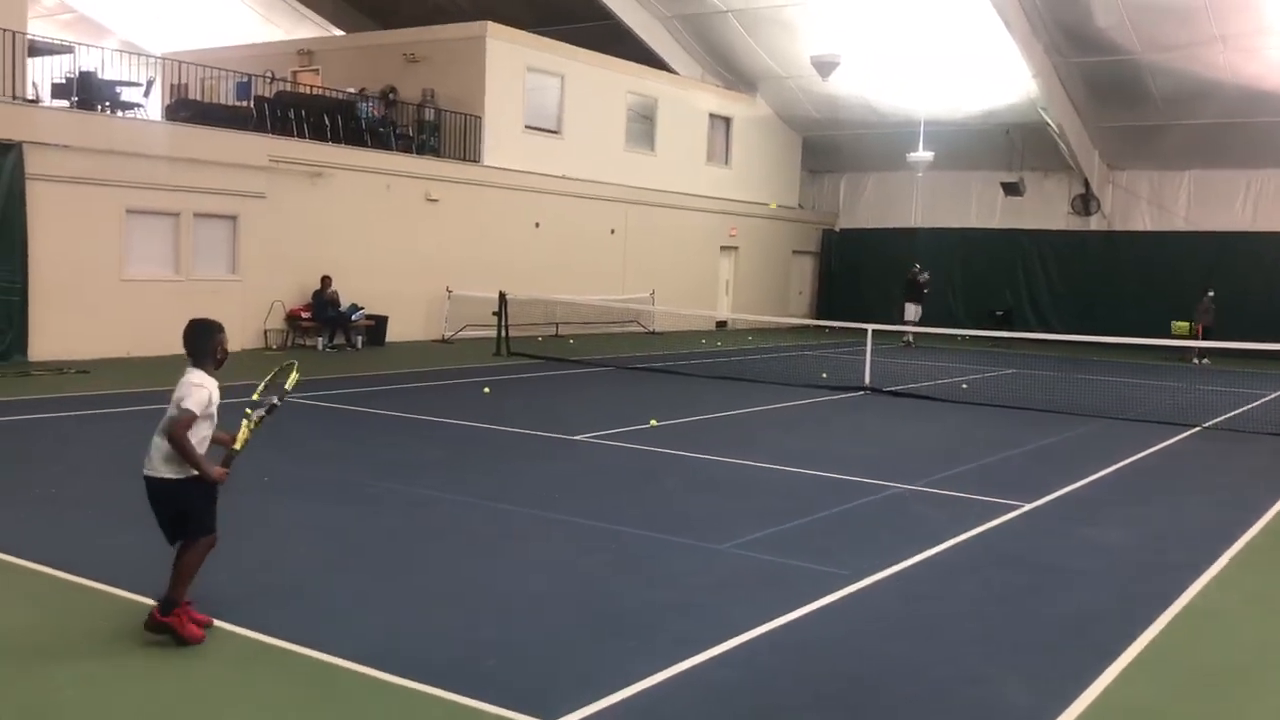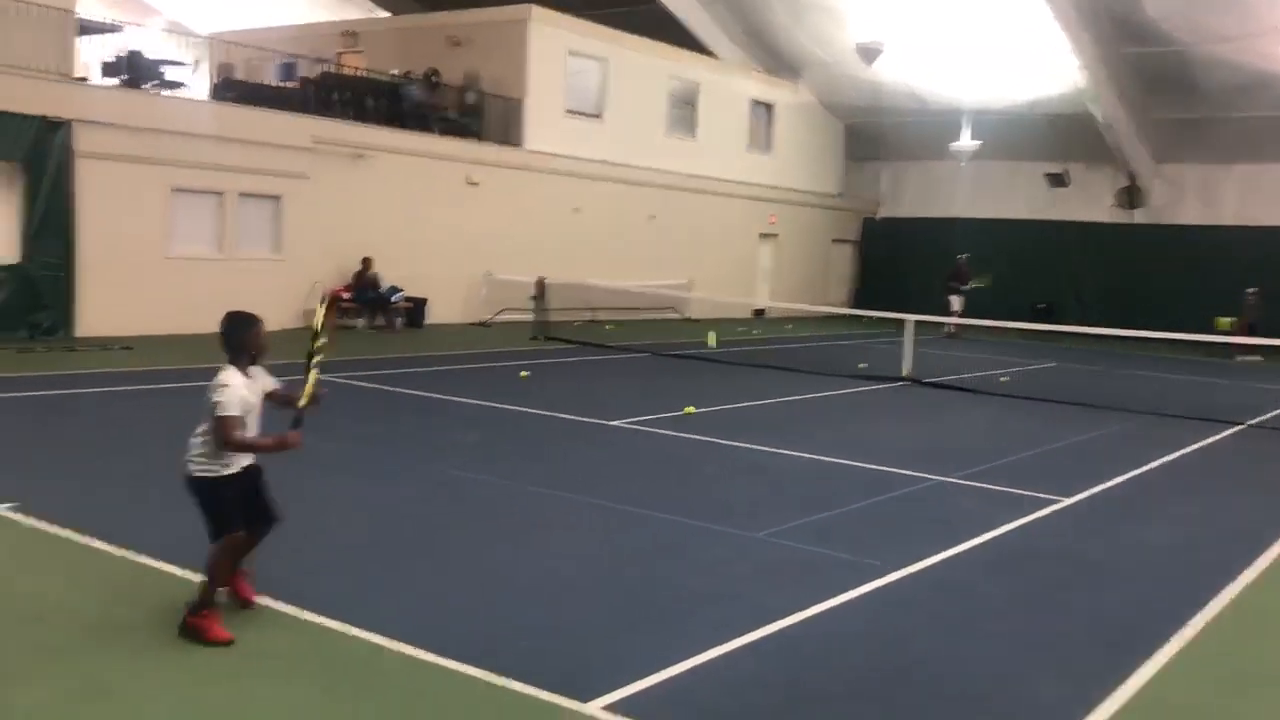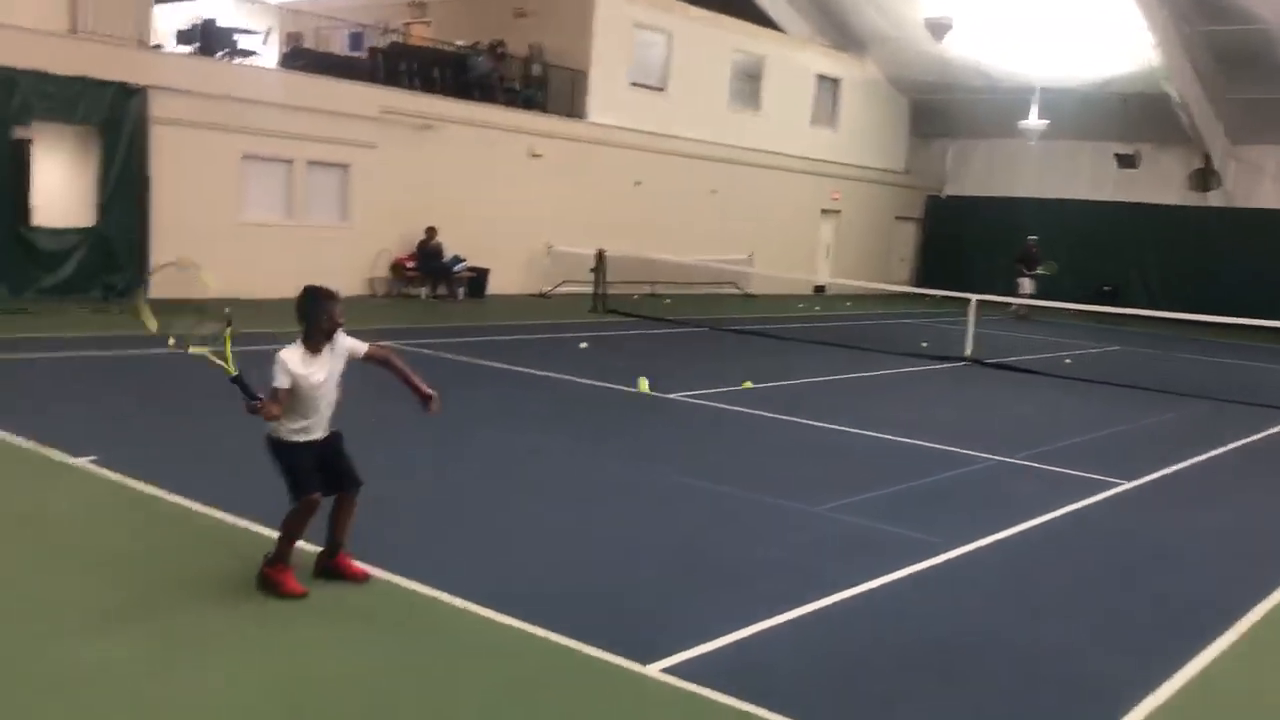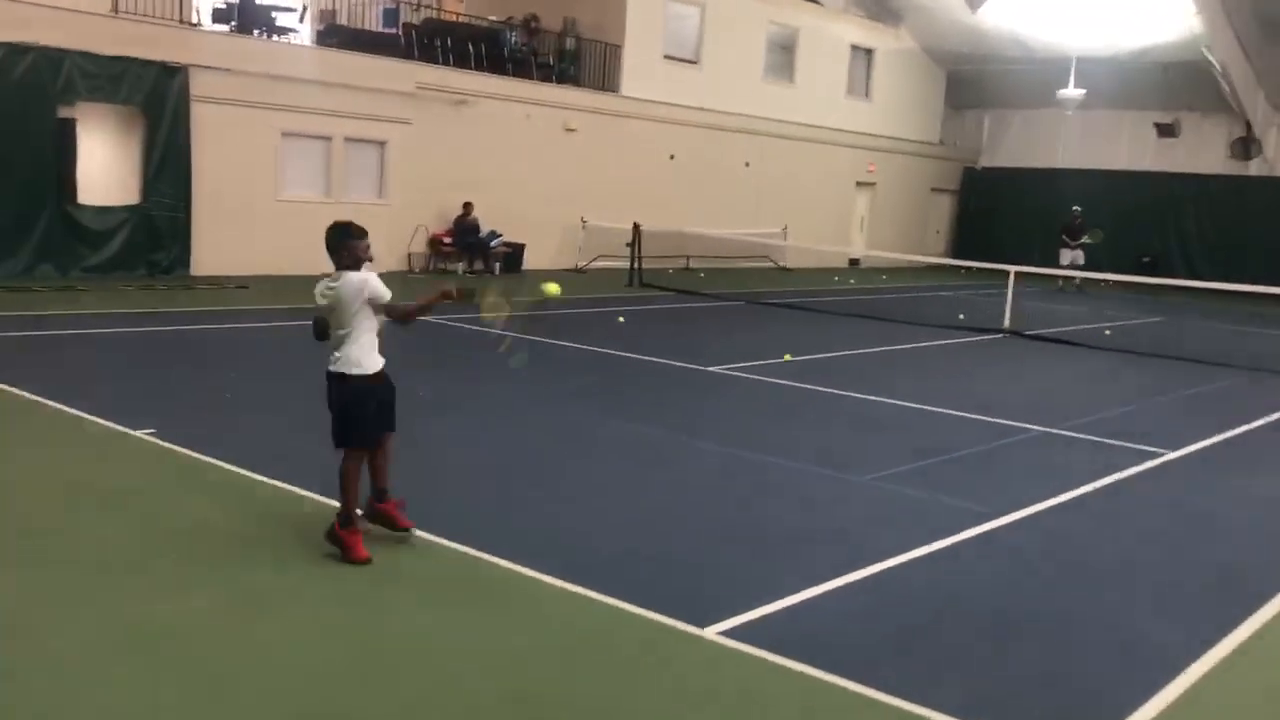
dt=0.3s
person 1, frame 1
left shoulder: (195, 380)
right shoulder: (201, 387)
right elbow: (175, 433)
left wrist: (219, 438)
right wrist: (205, 468)
left hip: (176, 473)
right hip: (172, 476)
left knee: (194, 537)
right knee: (204, 537)
left ankle: (175, 605)
right ankle: (168, 612)
person 1, frame 2
left shoulder: (253, 373)
right shoulder: (227, 386)
left elbow: (276, 394)
right elbow: (227, 441)
left wrist: (297, 399)
right wrist: (275, 444)
left hip: (242, 467)
right hip: (210, 472)
left knee: (264, 521)
right knee: (231, 536)
left ankle: (230, 574)
right ankle: (198, 615)
person 1, frame 3
left shoulder: (340, 344)
right shoulder: (287, 359)
left elbow: (385, 357)
right elbow: (277, 408)
left wrist: (419, 388)
right wrist: (265, 409)
left hip: (323, 435)
right hip: (290, 439)
left knee: (349, 487)
right knee: (310, 498)
left ankle: (332, 557)
right ankle: (275, 567)
person 1, frame 4
left shoulder: (325, 287)
right shoulder: (364, 281)
left elbow: (320, 333)
right elbow: (403, 316)
right wrist: (438, 298)
left hip: (368, 372)
right hip: (355, 376)
left knee: (379, 437)
right knee: (357, 447)
left ankle: (381, 502)
right ankle: (345, 527)
